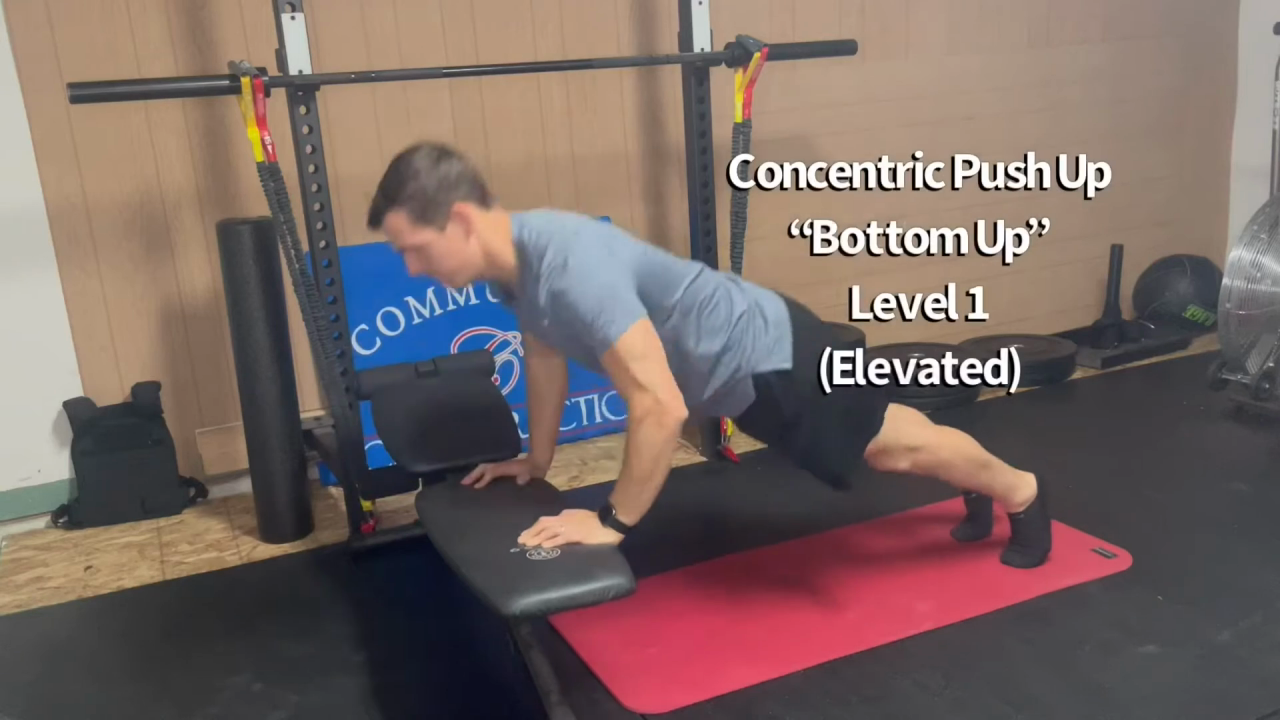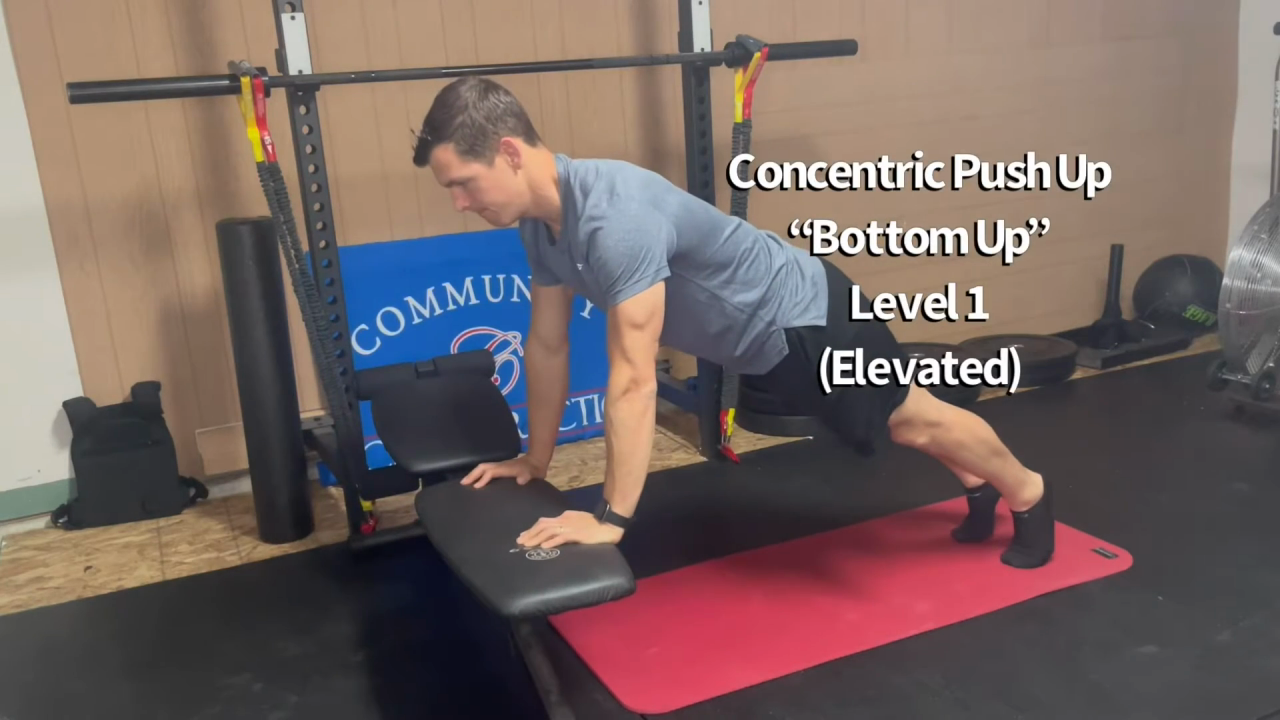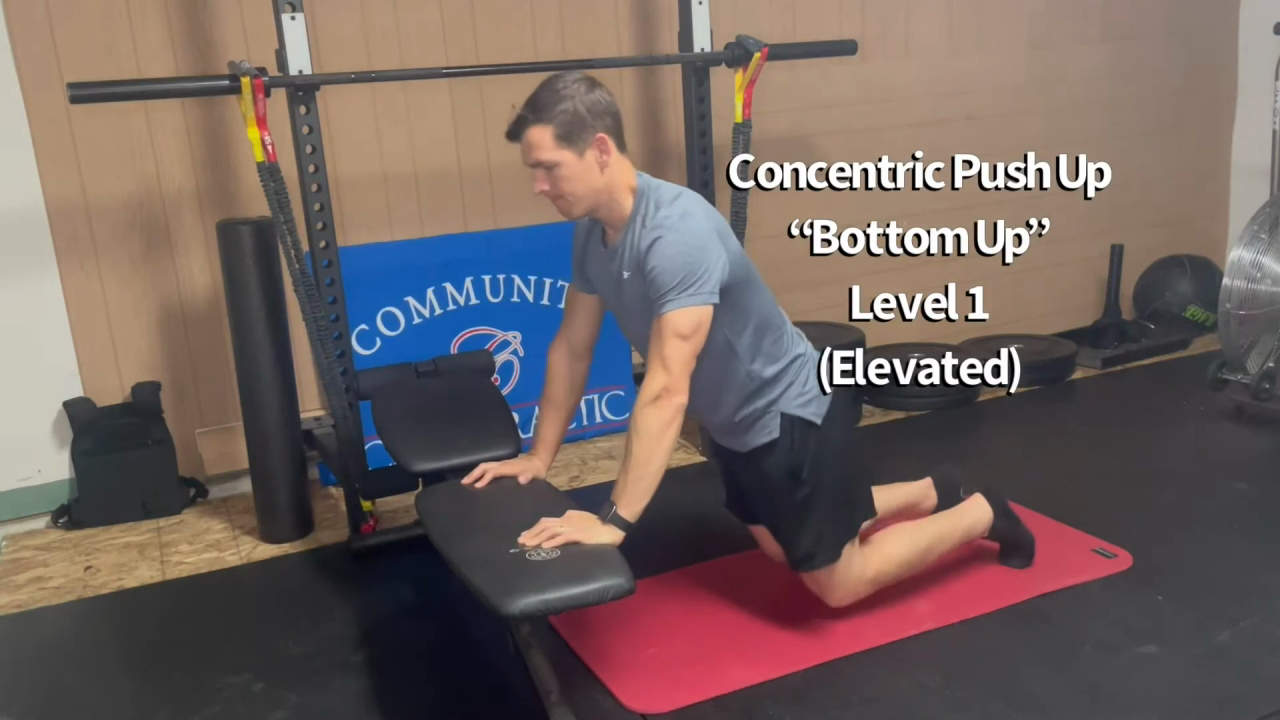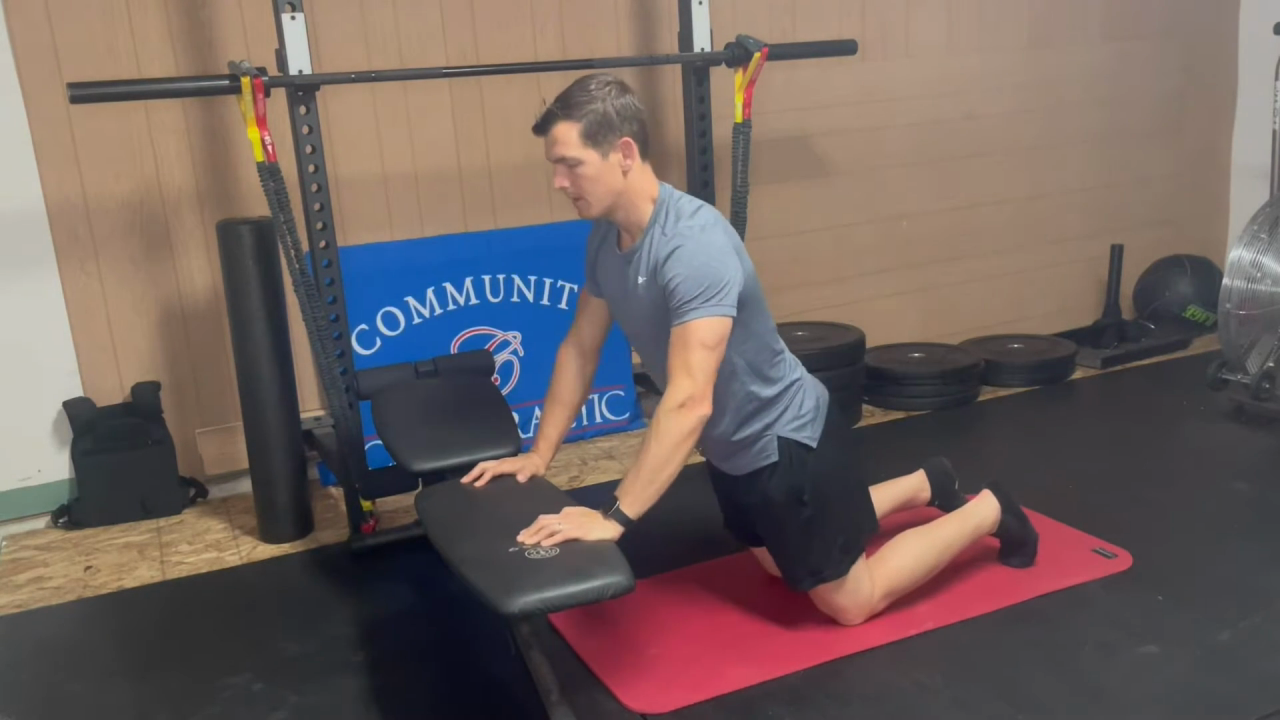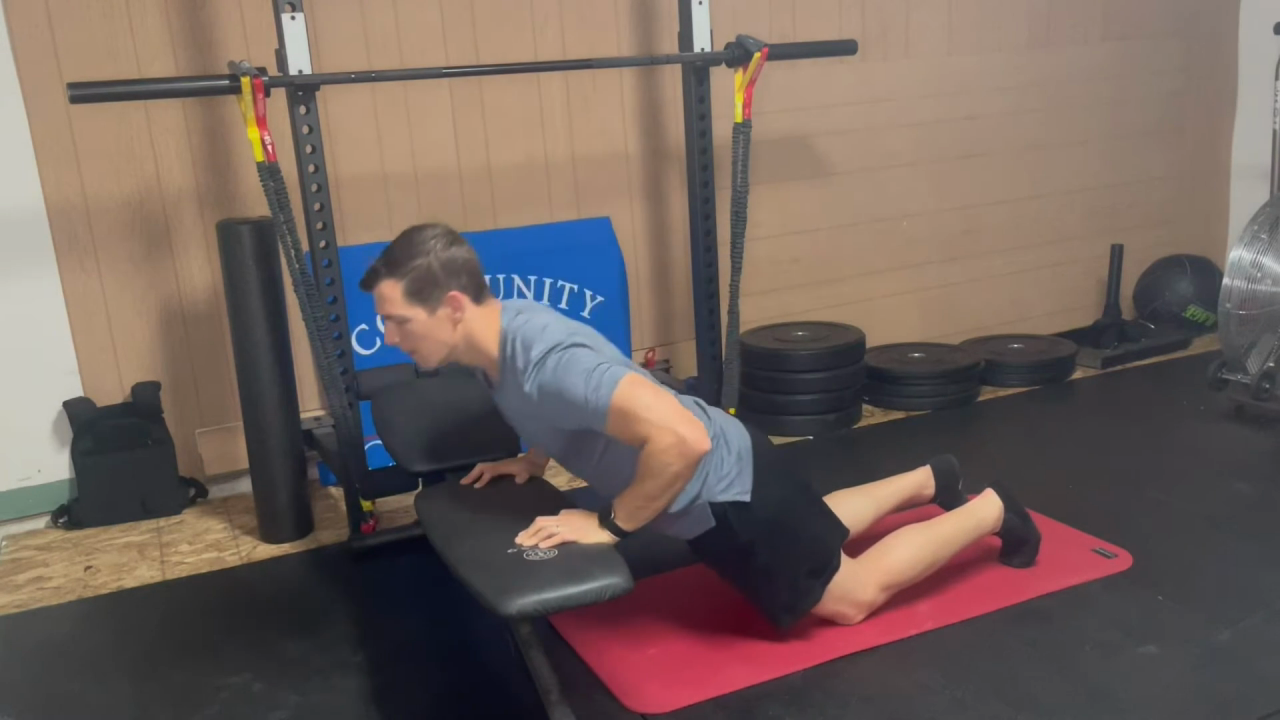
dt=1s
person 1, frame 1
left shoulder: (570, 274)
right shoulder: (514, 253)
left elbow: (661, 408)
right elbow: (547, 354)
left wrist: (613, 520)
right wrist: (532, 463)
left hip: (769, 357)
right hip: (741, 349)
left knee: (896, 445)
right knee: (886, 434)
left ankle: (1020, 493)
right ankle: (980, 492)
person 1, frame 2
left shoulder: (615, 218)
right shoulder: (542, 218)
left elbow: (633, 381)
right elbow: (546, 345)
left wrist: (611, 518)
right wrist: (534, 458)
left hip: (801, 315)
right hip: (763, 334)
left knee: (913, 419)
right knee: (896, 419)
left ankle: (1026, 494)
right ankle: (978, 486)
person 1, frame 3
left shoulder: (677, 233)
right shoulder: (593, 232)
left elbow: (666, 392)
right elbow: (571, 349)
left wrist: (615, 521)
right wrist: (538, 457)
left hip: (792, 412)
right hip: (737, 422)
left knee: (837, 583)
right knee: (788, 551)
left ankle: (981, 514)
right ankle: (933, 493)
person 1, frame 4
left shoulder: (694, 243)
right shoulder: (607, 237)
left elbow: (689, 402)
right elbow: (579, 349)
left wrist: (615, 518)
right wrist: (538, 455)
left hip: (786, 438)
right hip: (734, 446)
left knee: (849, 601)
right knee: (781, 566)
left ankle: (987, 511)
right ankle: (923, 486)
person 1, frame 5
left shoulder: (545, 360)
right shoulder: (502, 329)
left elbow: (683, 441)
left wrist: (607, 525)
right wrist: (529, 461)
left hip: (724, 488)
right hip: (717, 481)
left knee: (849, 596)
right knee: (814, 542)
left ankle: (989, 510)
right ankle: (927, 481)
